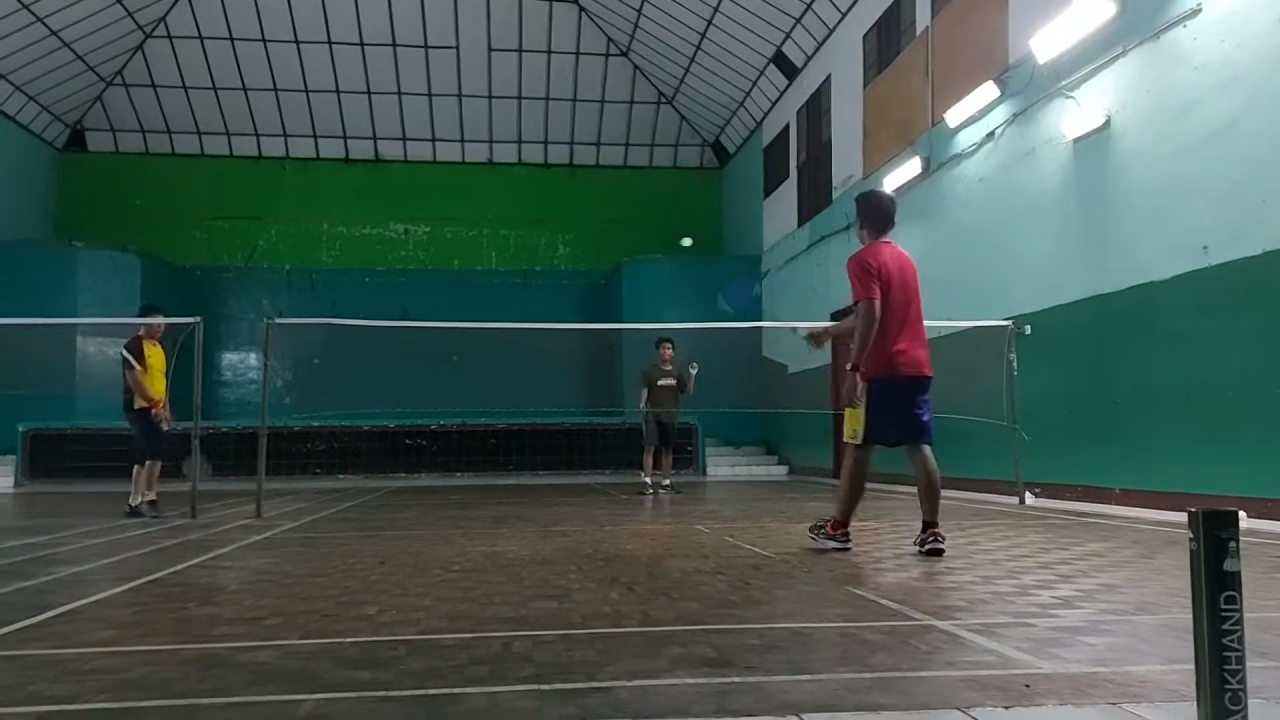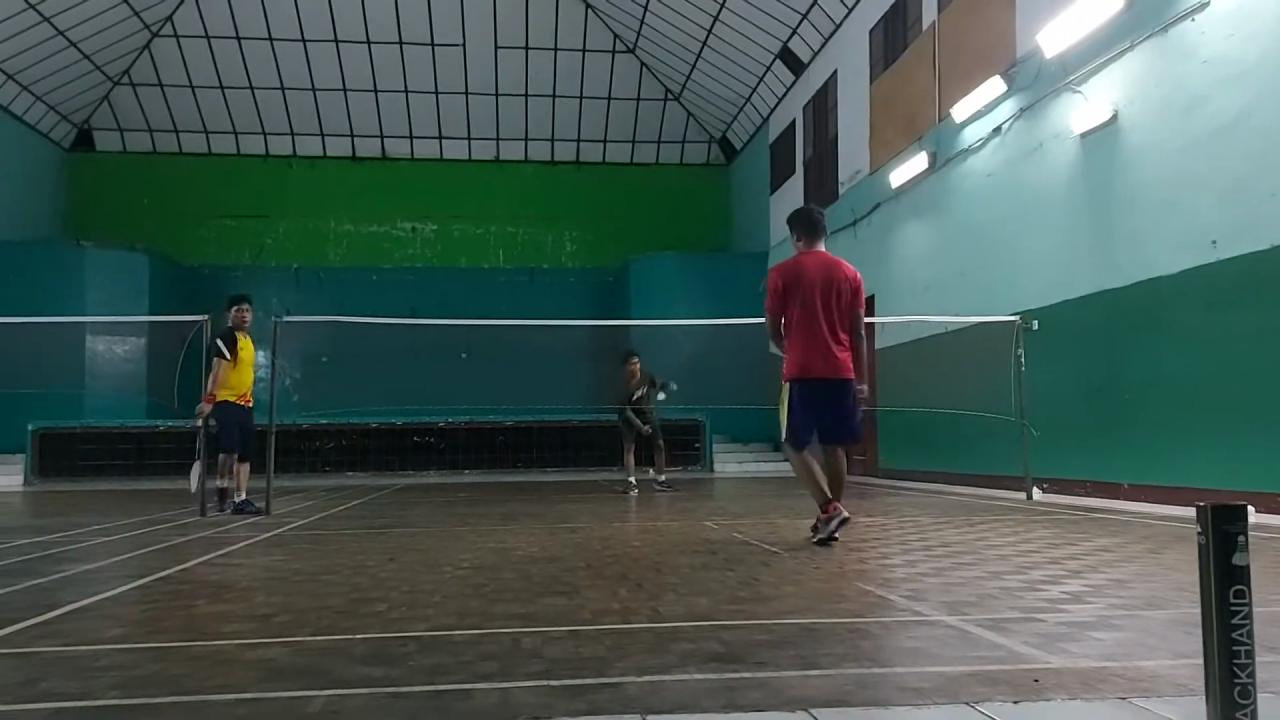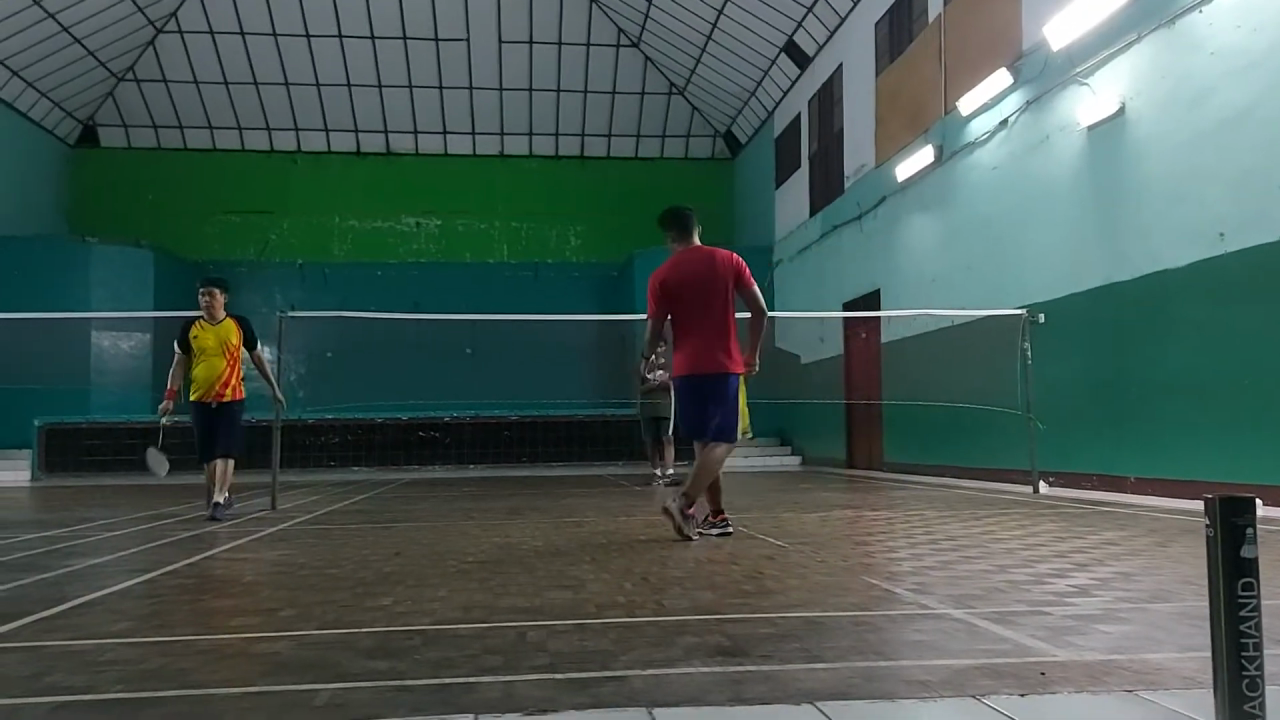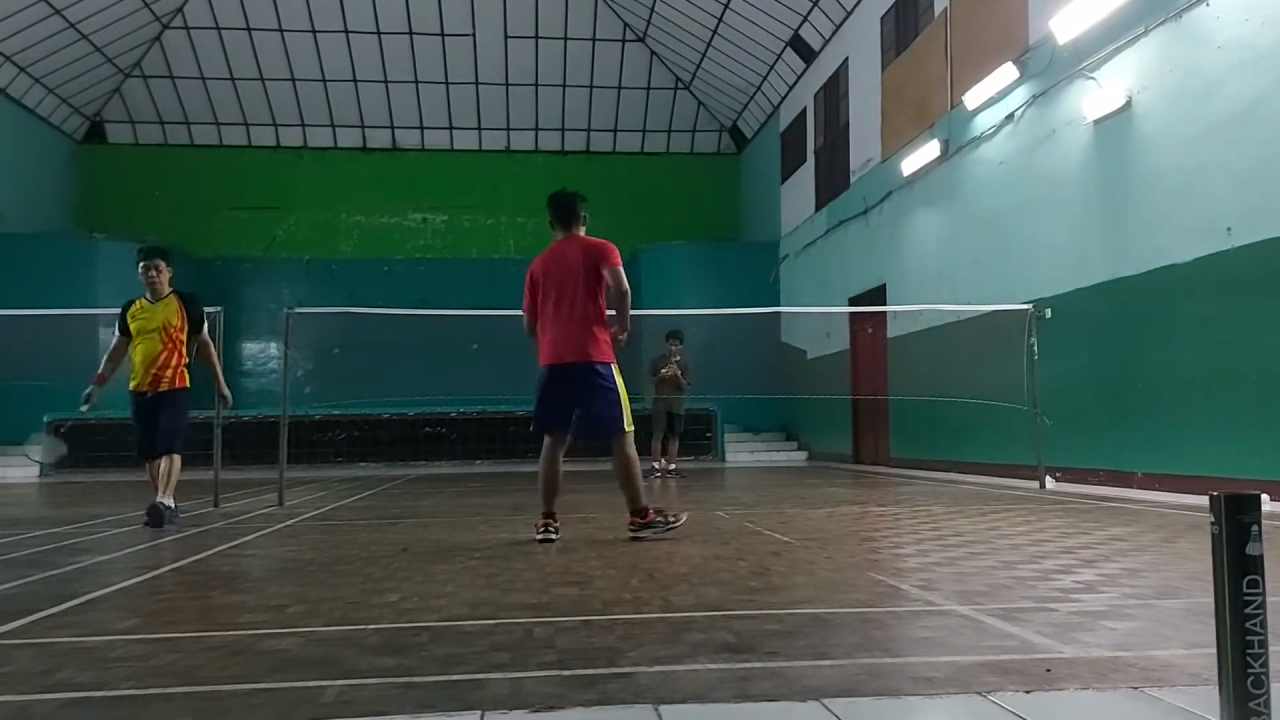
dt=1s
person 1, frame 1
left shoulder: (862, 260)
right shoulder: (904, 258)
left elbow: (870, 316)
left wrist: (854, 367)
right wrist: (831, 332)
left hip: (881, 370)
right hip: (917, 367)
left knee: (858, 449)
right knee: (919, 447)
left ankle: (838, 527)
right ankle: (931, 531)
person 1, frame 2
left shoulder: (783, 272)
right shoulder: (850, 273)
left elbow: (773, 327)
right elbow: (859, 332)
right wrist: (861, 378)
left hip: (802, 372)
right hip: (840, 373)
left knee: (797, 447)
right knee: (835, 446)
left ankle: (832, 507)
right ankle: (828, 518)
person 1, frame 3
left shoulder: (662, 276)
right shoulder: (729, 261)
left elbow: (654, 331)
right elbow: (760, 310)
left wrist: (647, 358)
right wrist: (753, 353)
left hip: (686, 370)
right hip: (724, 366)
left knee: (704, 442)
right knee: (721, 442)
left ankle: (718, 516)
right ankle: (683, 504)
person 1, frame 4
left shoulder: (538, 264)
right shoulder: (600, 249)
left elbow: (530, 325)
right elbow: (620, 288)
right wrist: (622, 326)
left hip: (552, 362)
right hip: (591, 357)
left knee: (554, 441)
right knee: (620, 435)
left ankle: (547, 520)
right ankle: (641, 515)
person 2, frame 1
left shoulder: (158, 347)
right shoulder: (133, 346)
right elbow: (134, 380)
left wrist: (163, 406)
right wrist: (153, 404)
left hip: (153, 409)
right hip: (140, 408)
left knee: (144, 456)
right knee: (155, 453)
left ankle: (134, 503)
right ankle: (149, 498)
person 2, frame 2
left shoulder: (248, 340)
right shoulder: (226, 338)
right elbow: (217, 370)
right wrist: (209, 399)
left hip: (245, 404)
right hip: (226, 402)
left knee: (245, 454)
right knee: (230, 448)
left ankle: (240, 500)
right ankle: (222, 486)
person 2, frame 3
left shoulder: (240, 325)
right shoulder: (189, 328)
left elbow: (258, 358)
right elbow: (179, 365)
left wrist: (274, 388)
right wrist: (170, 397)
left hip: (231, 400)
right hip: (200, 400)
left knee: (227, 451)
right knee: (207, 455)
left ankle: (220, 501)
right ankle: (220, 496)
person 2, frame 4
left shoulder: (187, 304)
right shoulder: (130, 310)
left elbow: (205, 344)
right elbow: (117, 349)
left wrist: (221, 382)
right wrist: (98, 383)
left hip: (174, 388)
right hip: (140, 390)
left knee: (171, 447)
right knee: (151, 453)
left ankle: (161, 504)
right ankle: (167, 502)
